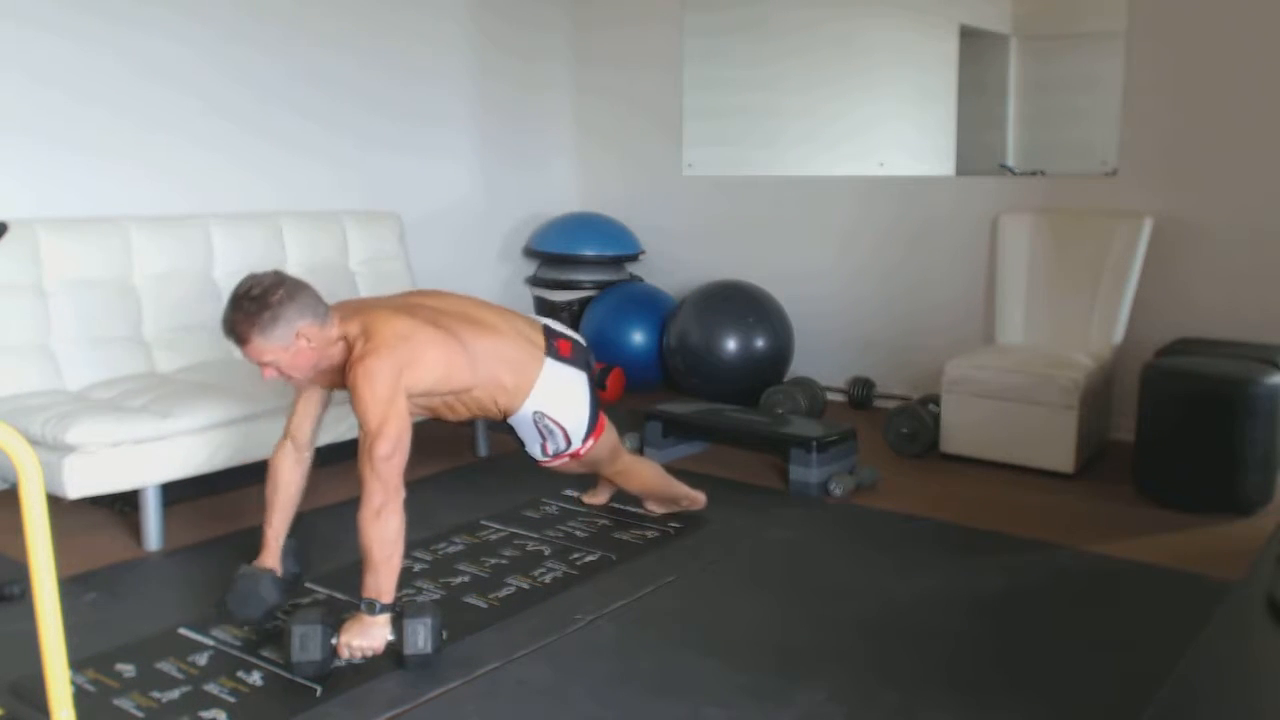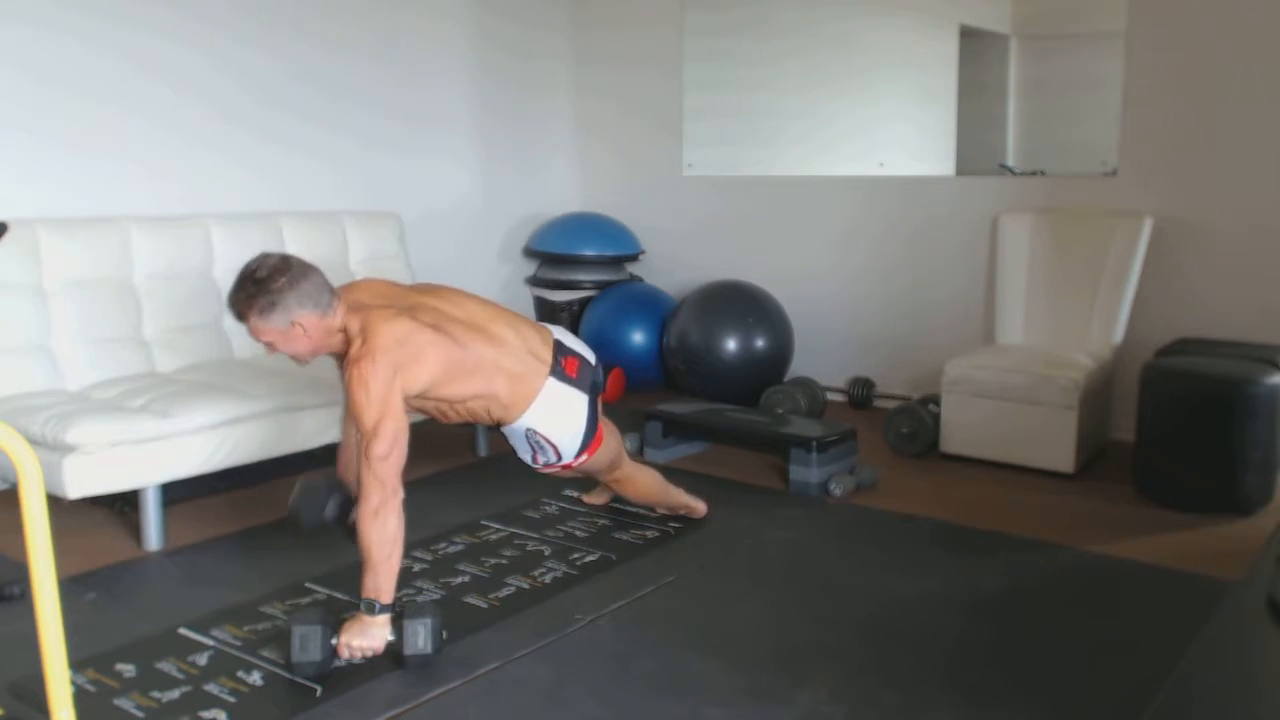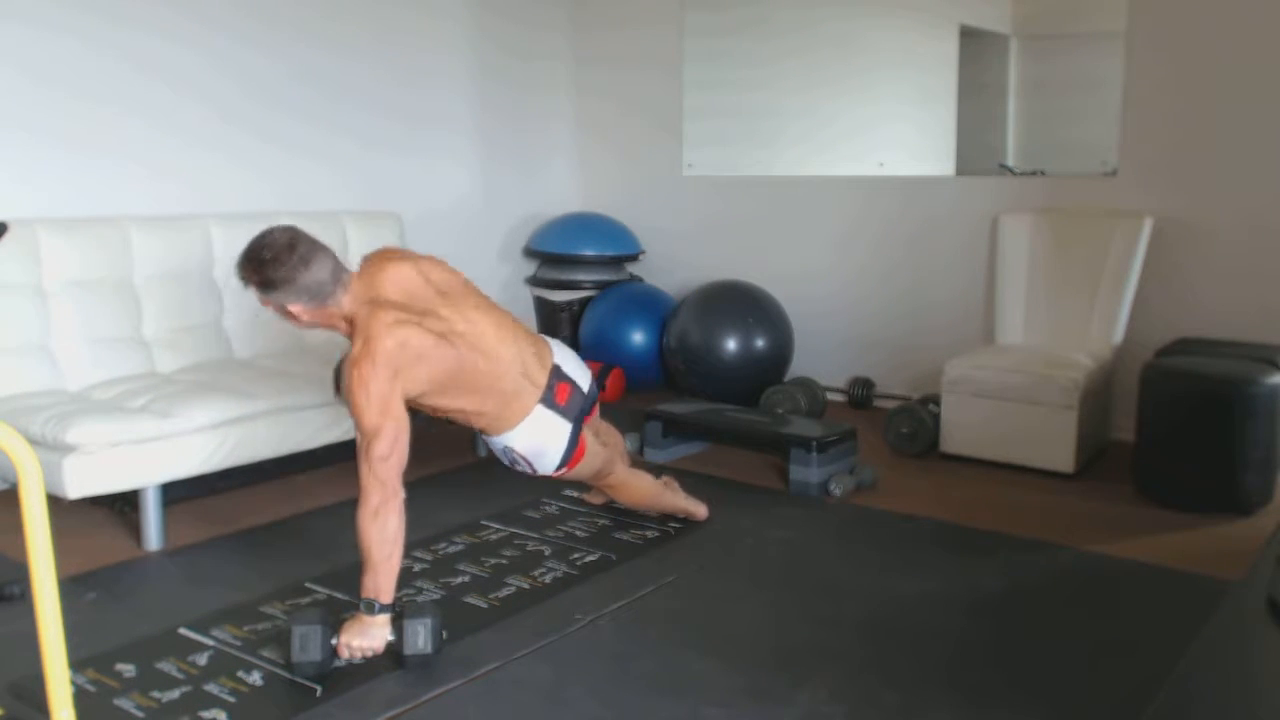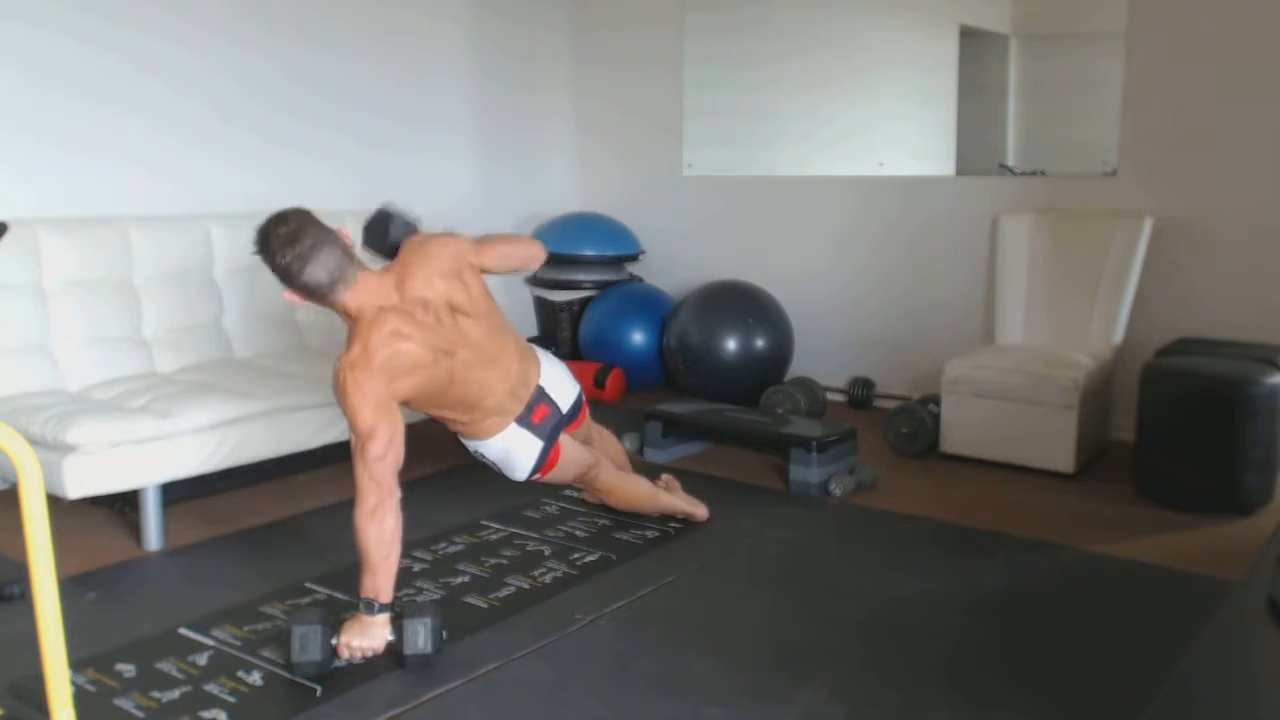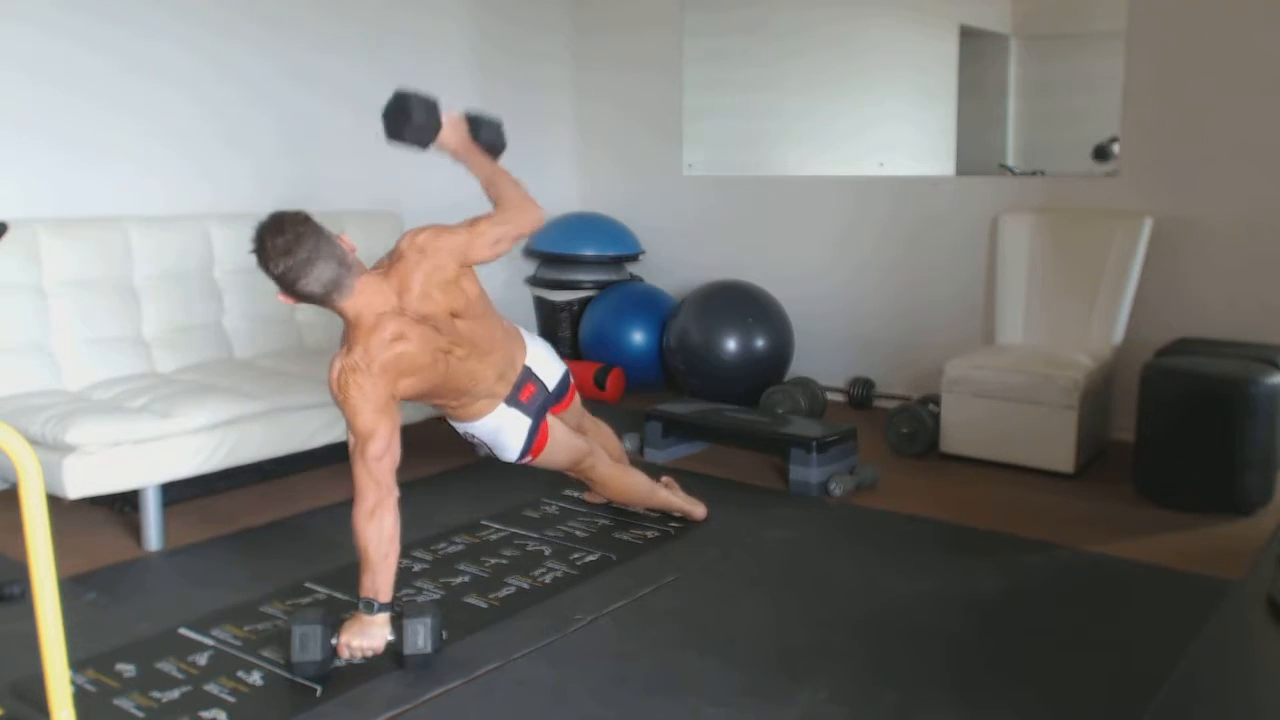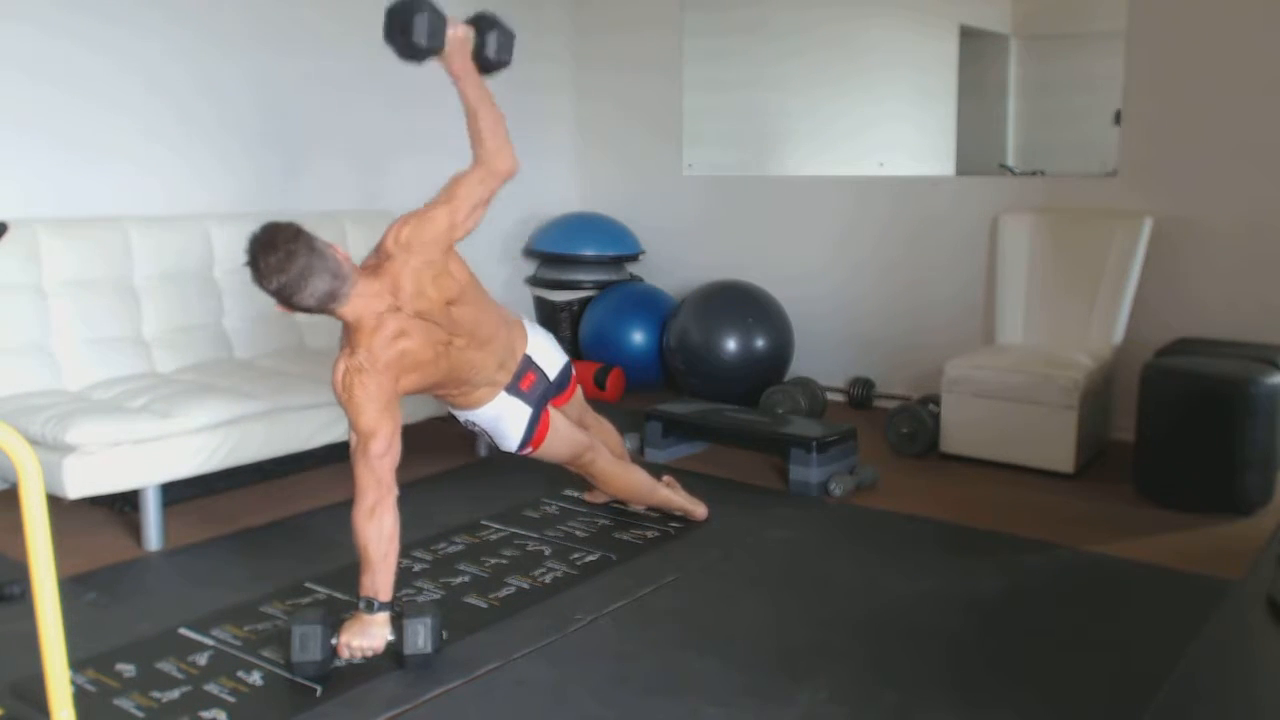
dt=0.2s
person 1, frame 1
left shoulder: (372, 363)
right shoulder: (330, 332)
left elbow: (383, 498)
right elbow: (292, 446)
left wrist: (375, 614)
right wrist: (269, 553)
left hip: (551, 389)
left knee: (610, 460)
left ankle: (683, 498)
right ankle: (608, 478)
person 1, frame 2
left shoulder: (371, 363)
right shoulder: (352, 297)
left elbow: (382, 496)
left wrist: (374, 615)
right wrist: (346, 475)
left hip: (548, 412)
right hip: (560, 352)
left knee: (612, 468)
right knee: (596, 434)
left ankle: (684, 505)
right ankle: (613, 477)
person 1, frame 3
left shoulder: (369, 365)
right shoulder: (389, 264)
left elbow: (383, 495)
left wrist: (375, 614)
left hip: (530, 431)
right hip: (559, 366)
left knee: (602, 471)
right knee: (594, 434)
left ankle: (684, 507)
right ankle: (621, 479)
person 1, frame 4
left shoulder: (361, 373)
right shoulder: (428, 252)
left elbow: (378, 494)
right elbow: (533, 250)
left wrist: (373, 615)
left hip: (507, 439)
right hip: (545, 378)
left knee: (592, 473)
right knee: (589, 435)
left ankle: (685, 508)
right ankle: (631, 484)
person 1, frame 5
left shoulder: (358, 375)
right shoulder: (423, 252)
left elbow: (375, 495)
right elbow: (526, 215)
left wrist: (373, 614)
right wrist: (464, 147)
left hip: (495, 419)
right hip: (529, 360)
left knee: (587, 463)
right knee: (585, 426)
left ankle: (683, 507)
right ankle: (640, 486)
person 1, frame 6
left shoulder: (362, 372)
right shoulder: (412, 251)
left elbow: (376, 493)
right elbow: (499, 164)
left wrist: (374, 613)
right wrist: (461, 65)
left hip: (500, 406)
right hip: (532, 348)
left knee: (587, 459)
right knee: (586, 423)
left ankle: (684, 507)
right ankle: (634, 487)
